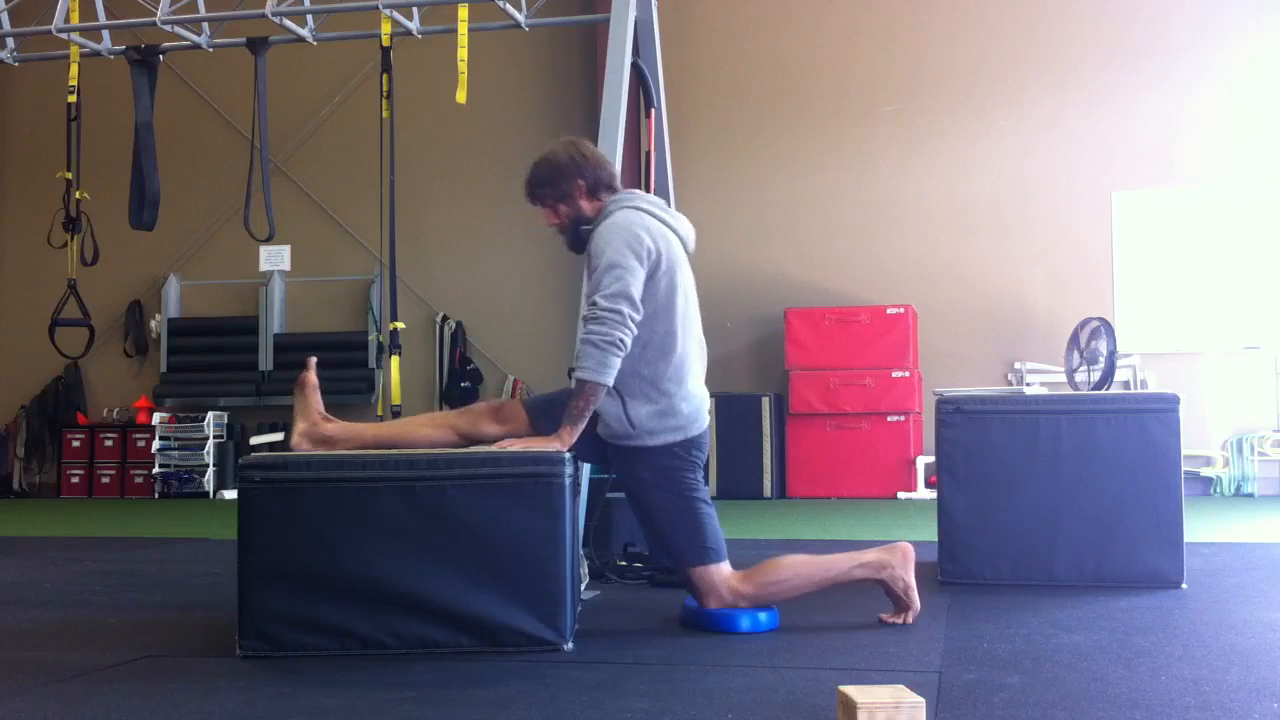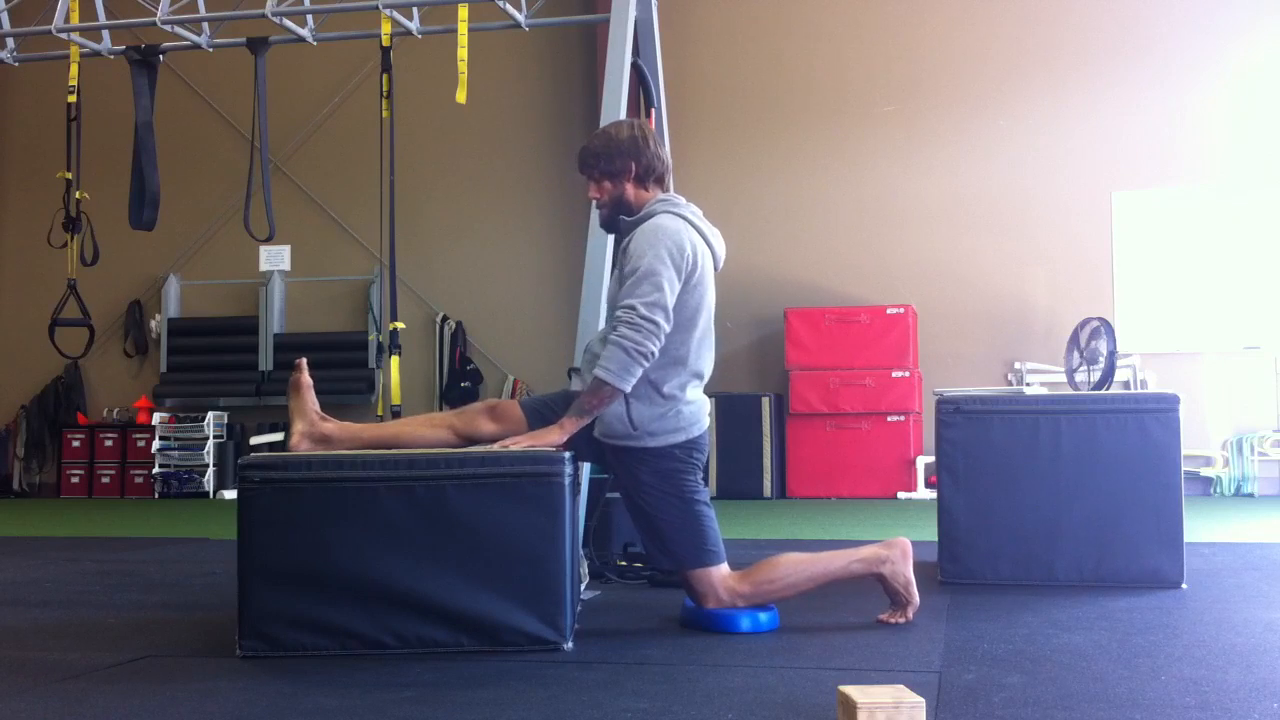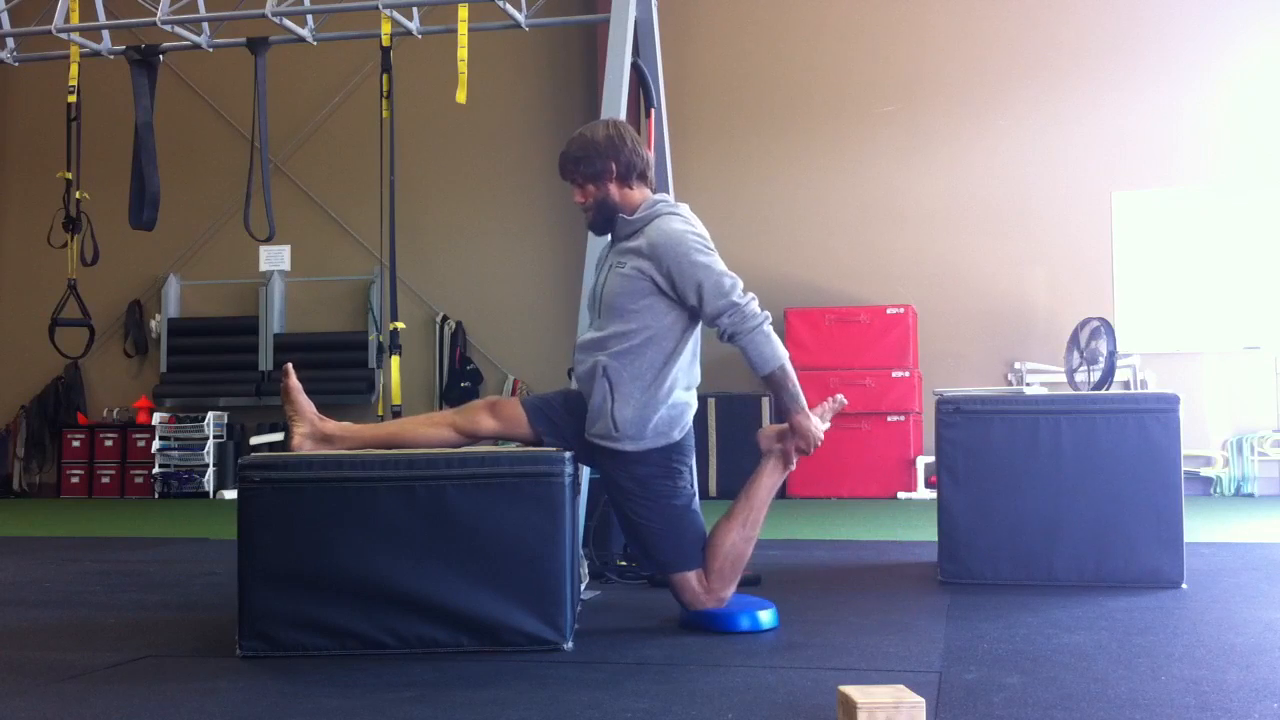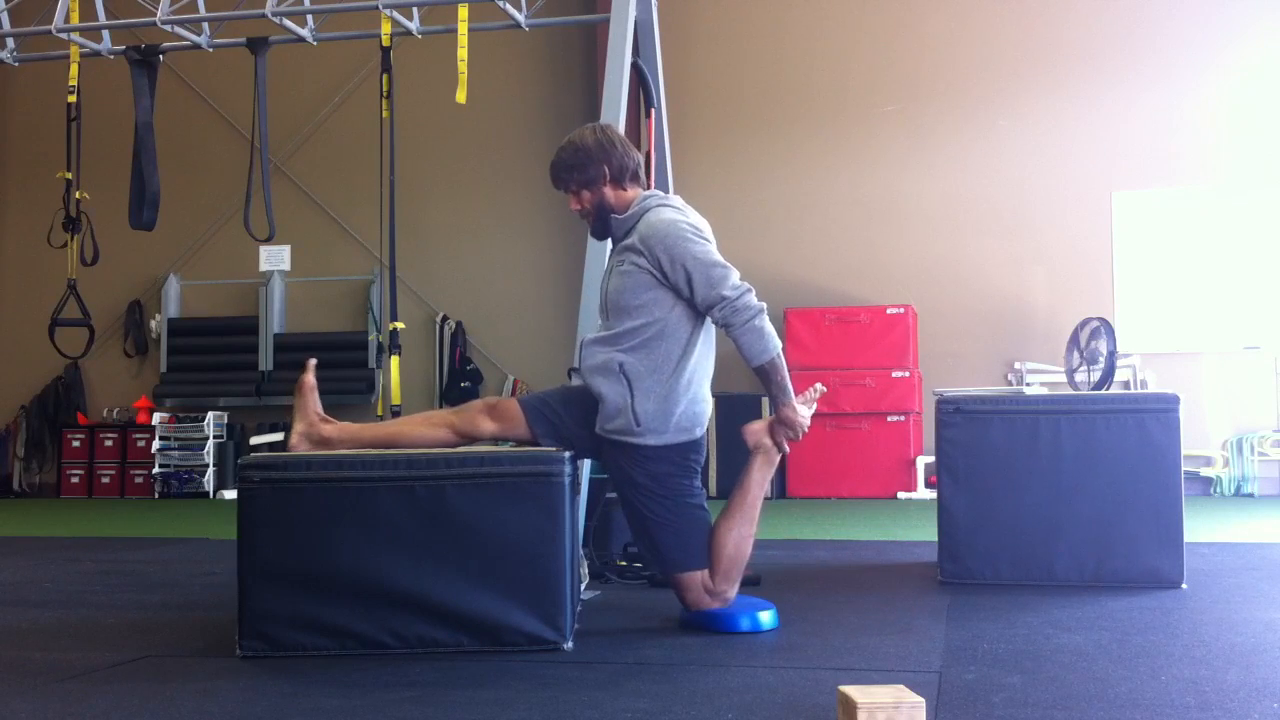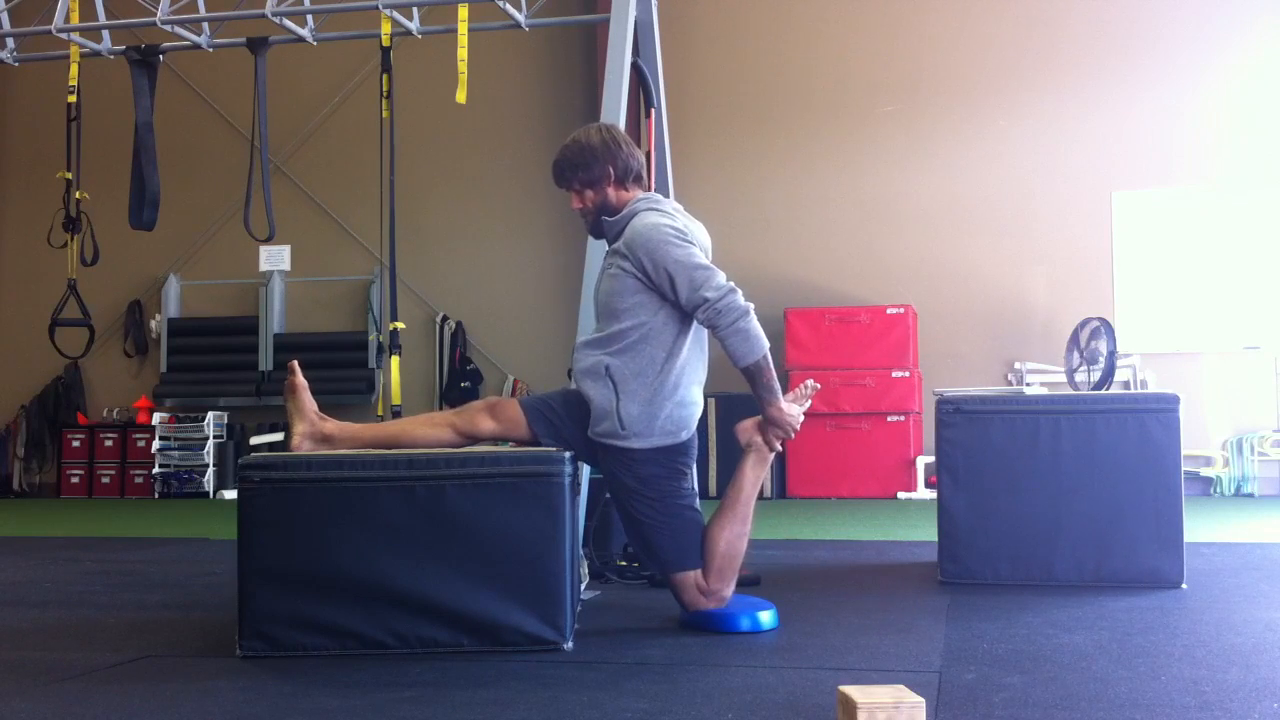
dt=1s
person 1, frame 1
left shoulder: (620, 230)
right shoulder: (637, 223)
left elbow: (605, 340)
left wrist: (564, 434)
left hip: (654, 432)
right hip: (637, 413)
left knee: (722, 594)
right knee: (487, 419)
left ankle: (882, 562)
right ankle: (328, 434)
person 1, frame 2
left shoulder: (659, 234)
right shoulder: (663, 229)
left elbow: (632, 346)
left wrist: (563, 427)
left hip: (651, 433)
right hip: (633, 417)
left knee: (722, 595)
right knee: (486, 418)
left ankle: (880, 559)
right ankle: (328, 434)
person 1, frame 3
left shoulder: (668, 235)
right shoulder: (626, 239)
left elbow: (747, 321)
left wrist: (799, 415)
left hip: (643, 437)
right hip: (598, 413)
left knee: (707, 594)
right knee: (486, 416)
right ankle: (330, 435)
person 1, frame 4
left shoulder: (664, 226)
right shoulder: (635, 233)
left elbow: (742, 311)
left wrist: (785, 406)
left hip: (653, 431)
right hip: (605, 407)
left knee: (710, 594)
right knee: (485, 417)
right ankle: (328, 434)
person 1, frame 5
left shoulder: (650, 230)
right shoulder: (640, 230)
left elbow: (730, 313)
left wrist: (773, 408)
left hip: (643, 433)
right hip: (608, 411)
left knee: (707, 594)
right knee: (485, 417)
right ankle: (329, 434)
